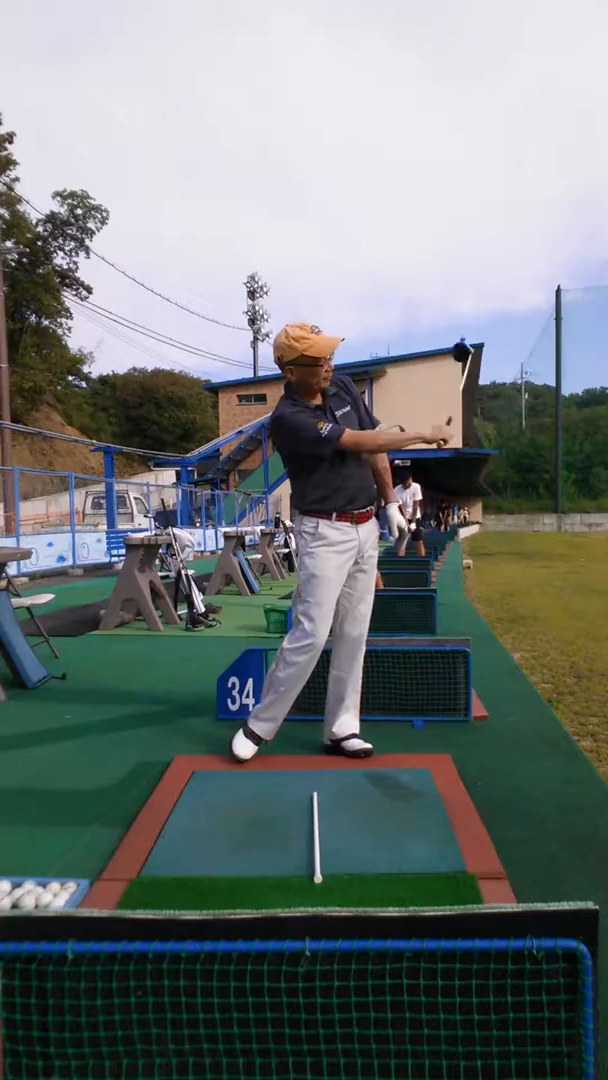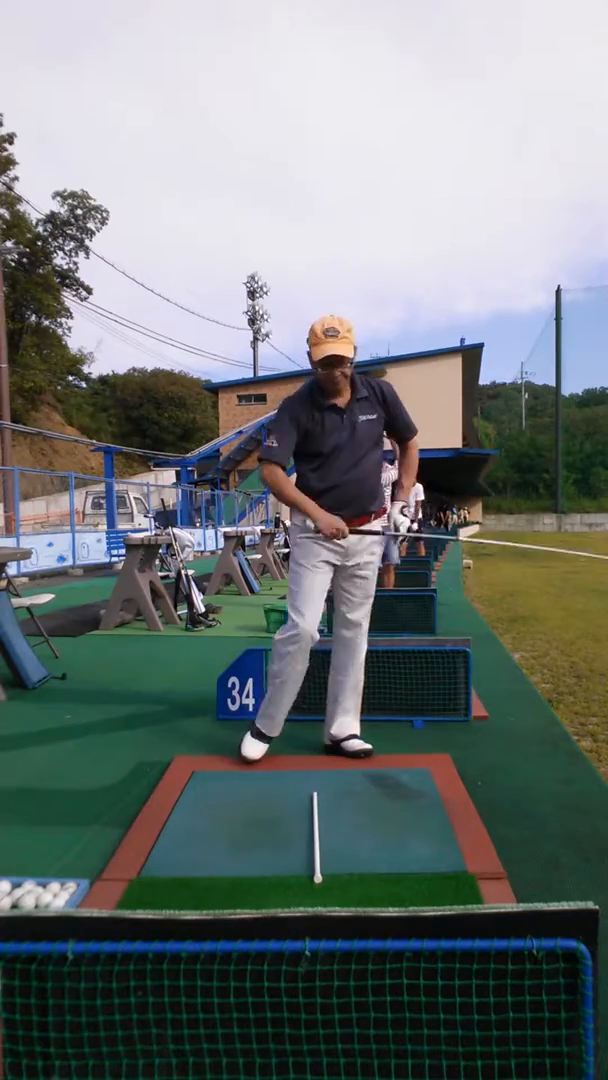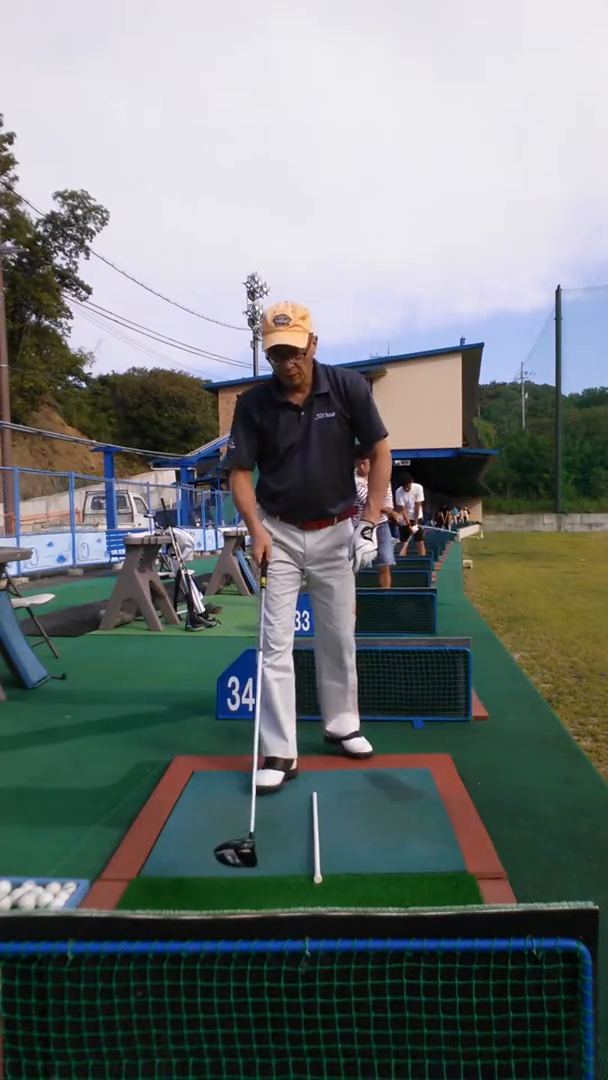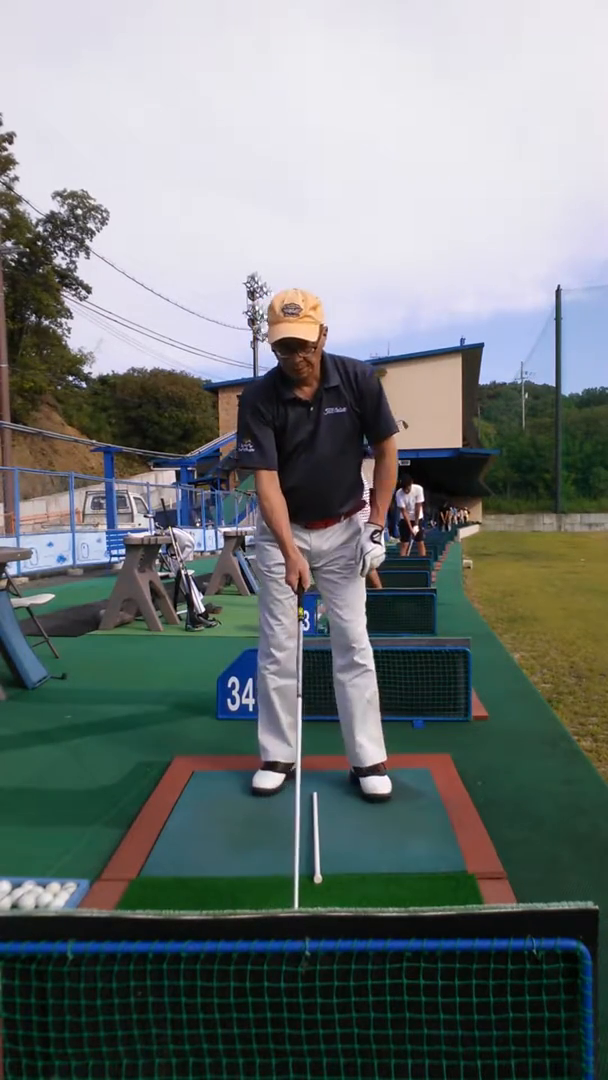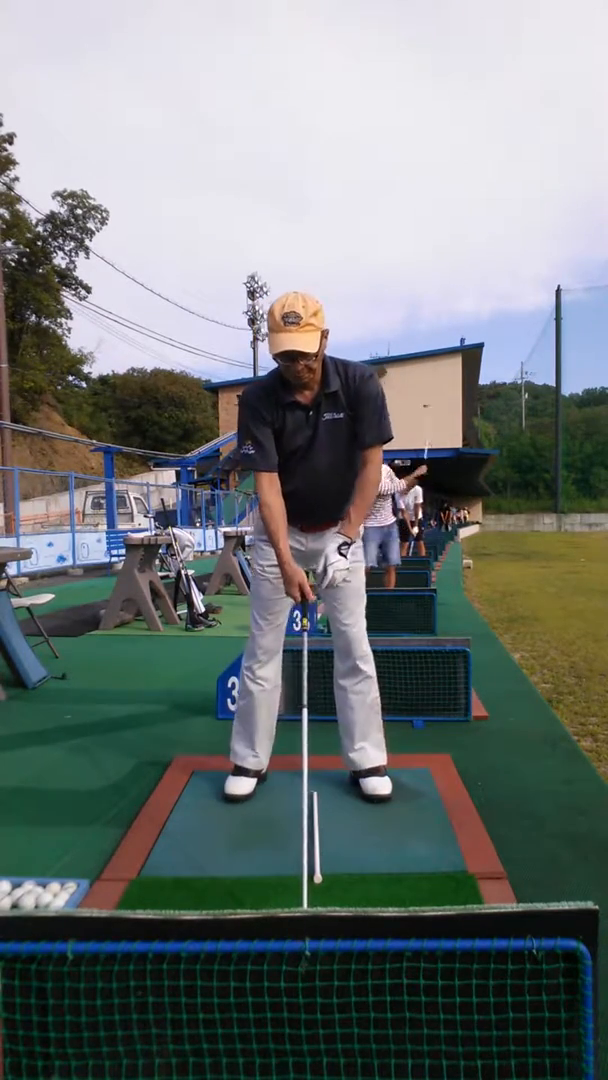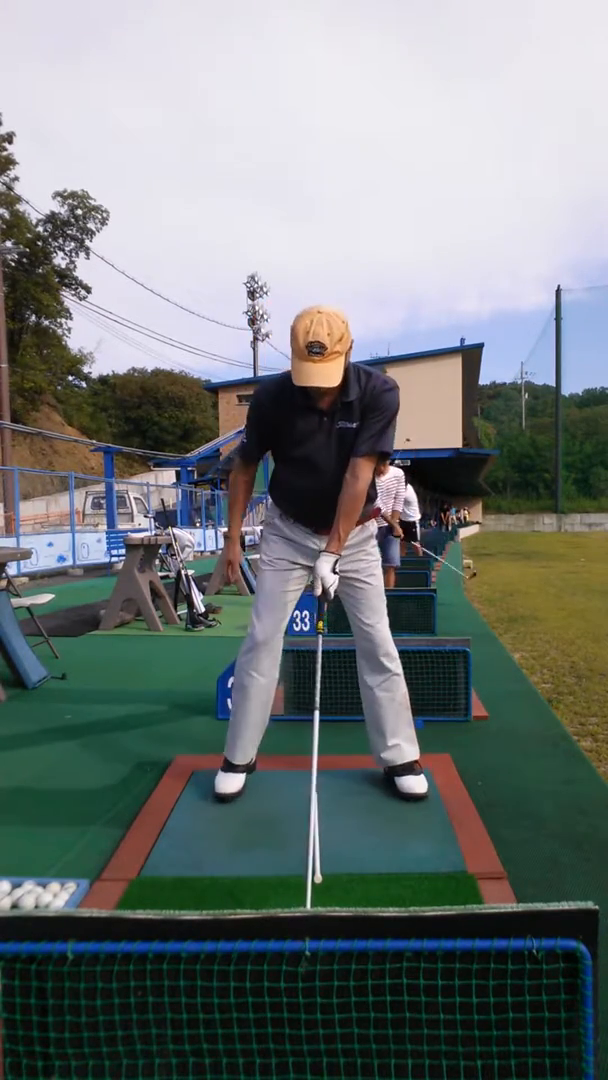
dt=0.7s
person 1, frame 1
left shoulder: (343, 387)
right shoulder: (288, 418)
left elbow: (373, 443)
right elbow: (360, 443)
left wrist: (390, 502)
right wrist: (424, 435)
left hip: (366, 527)
right hip: (325, 532)
left knee: (353, 633)
right knee: (311, 634)
left ankle: (341, 727)
right ankle: (259, 725)
person 1, frame 2
left shoulder: (379, 394)
right shoulder: (297, 407)
left elbow: (409, 443)
right elbow: (269, 471)
left wrist: (401, 501)
right wrist: (315, 513)
left hip: (366, 533)
right hip: (315, 532)
left knee: (353, 631)
right knee: (300, 629)
left ankle: (341, 729)
right ankle: (267, 726)
person 1, frame 3
left shoulder: (348, 386)
right shoulder: (253, 403)
left elbow: (380, 453)
right elbow: (239, 473)
left wrist: (370, 522)
right wrist: (255, 528)
left hip: (335, 532)
right hip: (278, 534)
left knee: (338, 637)
right knee: (275, 644)
left ankle: (341, 725)
right ankle: (279, 753)
person 1, frame 4
left shoulder: (359, 379)
right shoulder: (258, 398)
left elbow: (386, 452)
right elbow: (265, 480)
left wrist: (376, 526)
right wrist: (290, 554)
left hip: (344, 530)
right hip: (281, 532)
left knee: (353, 644)
right knee: (276, 646)
left ankle: (367, 760)
right ankle: (278, 755)
person 1, frame 5
left shoulder: (359, 383)
right shoulder: (258, 398)
left elbow: (370, 465)
right elbow: (267, 483)
left wrist: (347, 539)
right wrist: (285, 561)
left hip: (339, 531)
right hip: (279, 532)
left knee: (353, 644)
right knee: (263, 645)
left ankle: (367, 759)
right ankle: (249, 760)
person 1, frame 6
left shoulder: (379, 392)
right shoulder: (271, 395)
left elbow: (359, 475)
right elbow: (245, 465)
left wrist: (334, 552)
right wrist: (231, 538)
left hip: (354, 534)
right hip: (288, 531)
left knee: (377, 644)
right knee: (261, 640)
left ankle: (400, 758)
right ankle: (238, 757)
